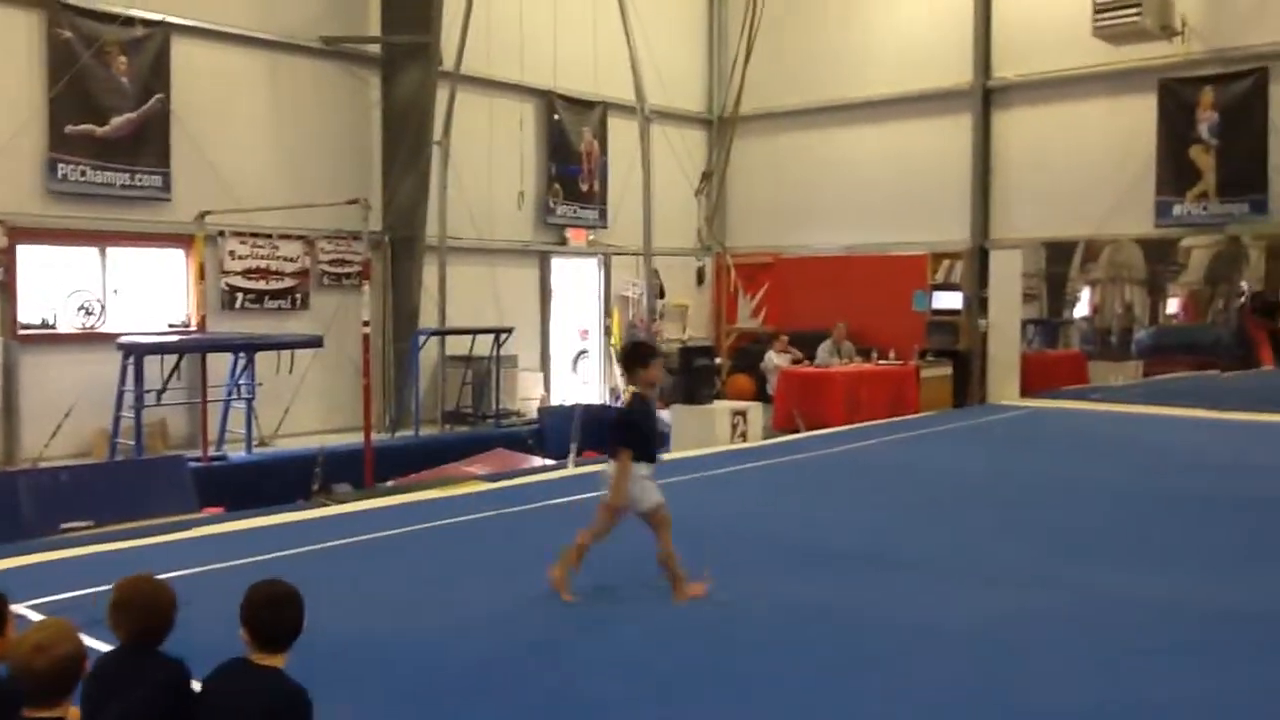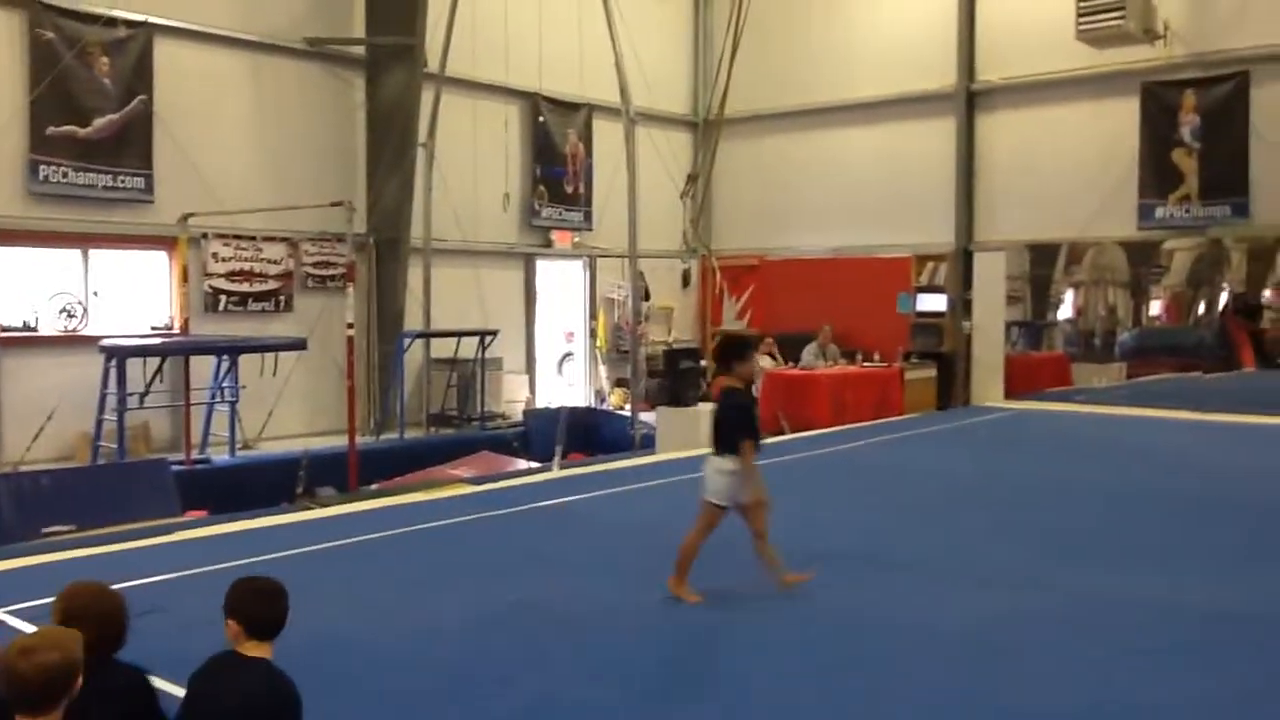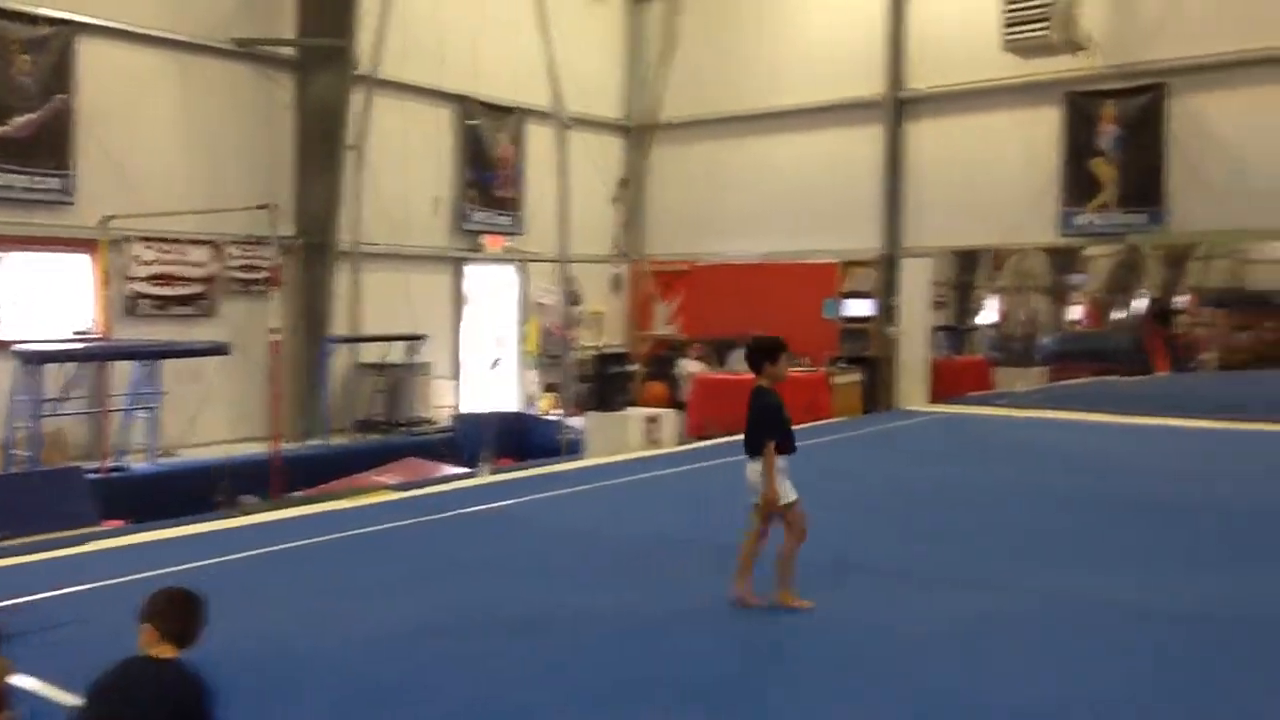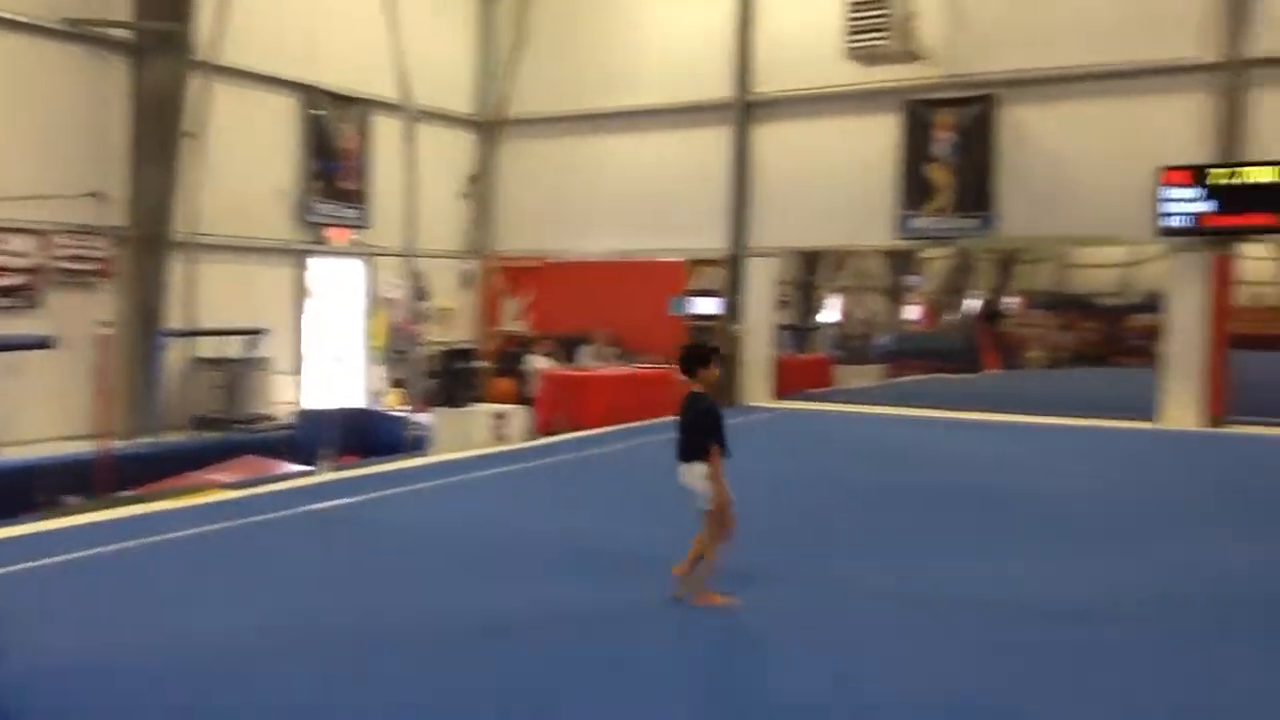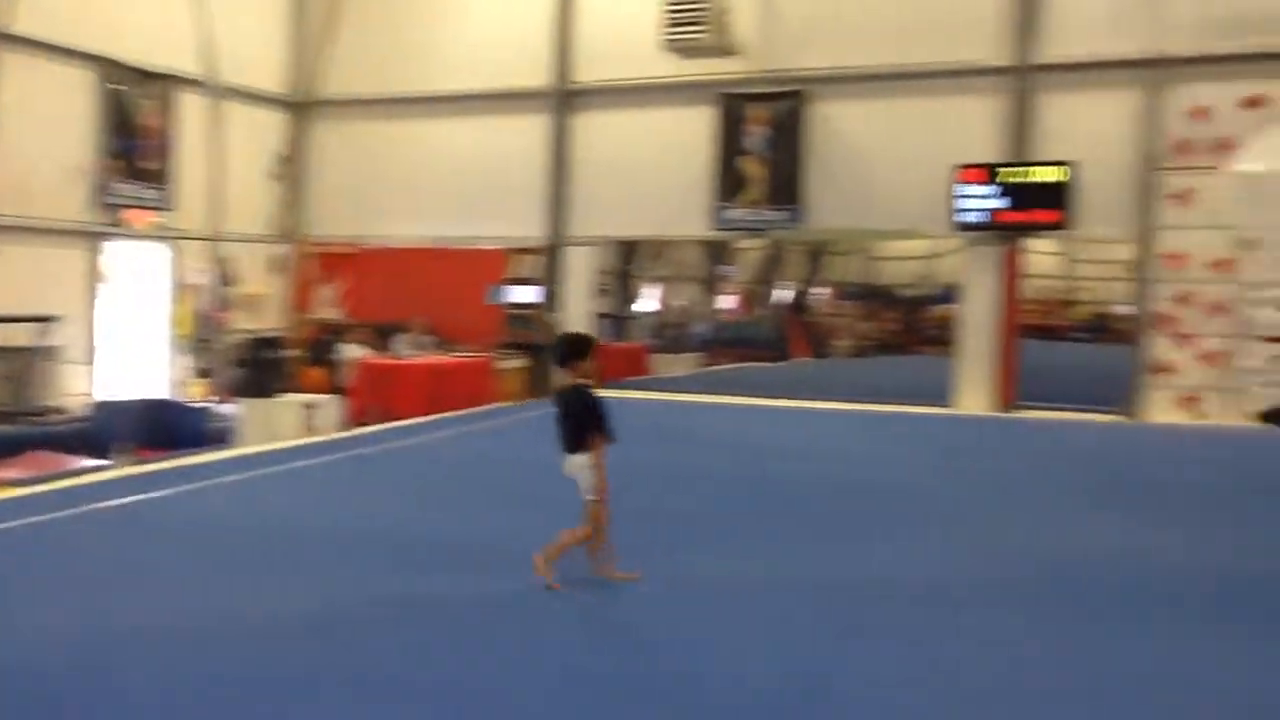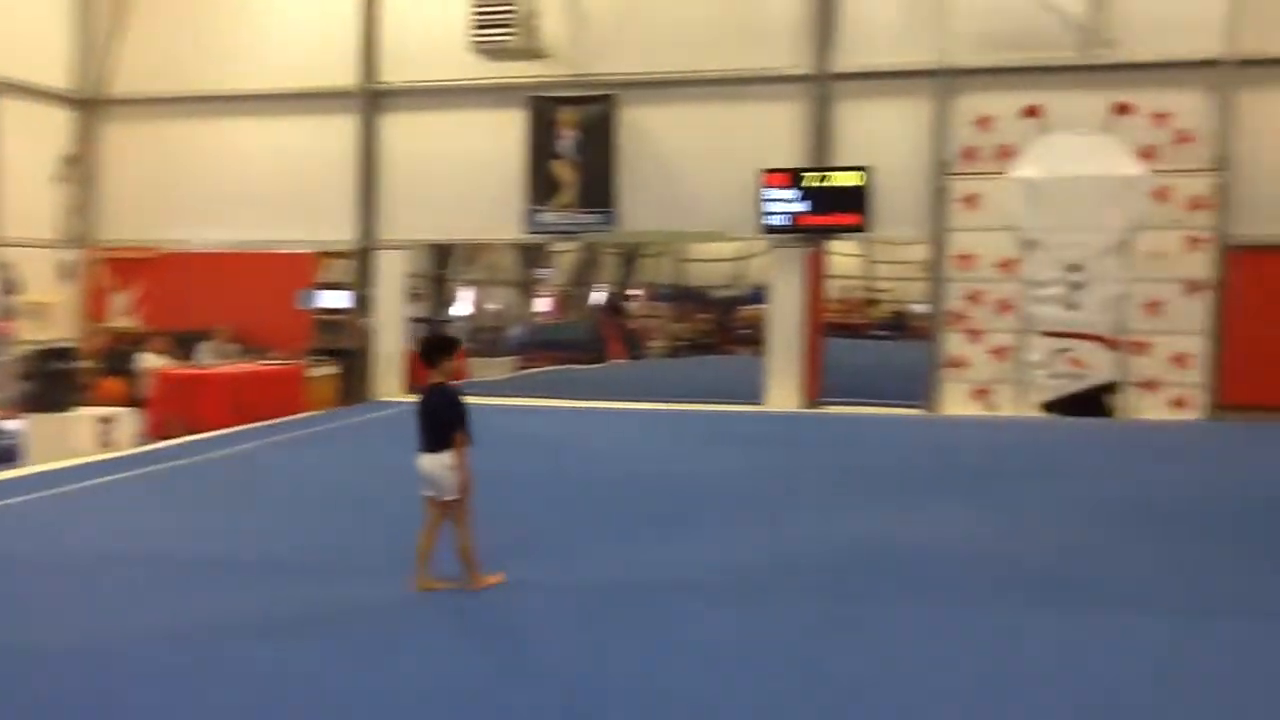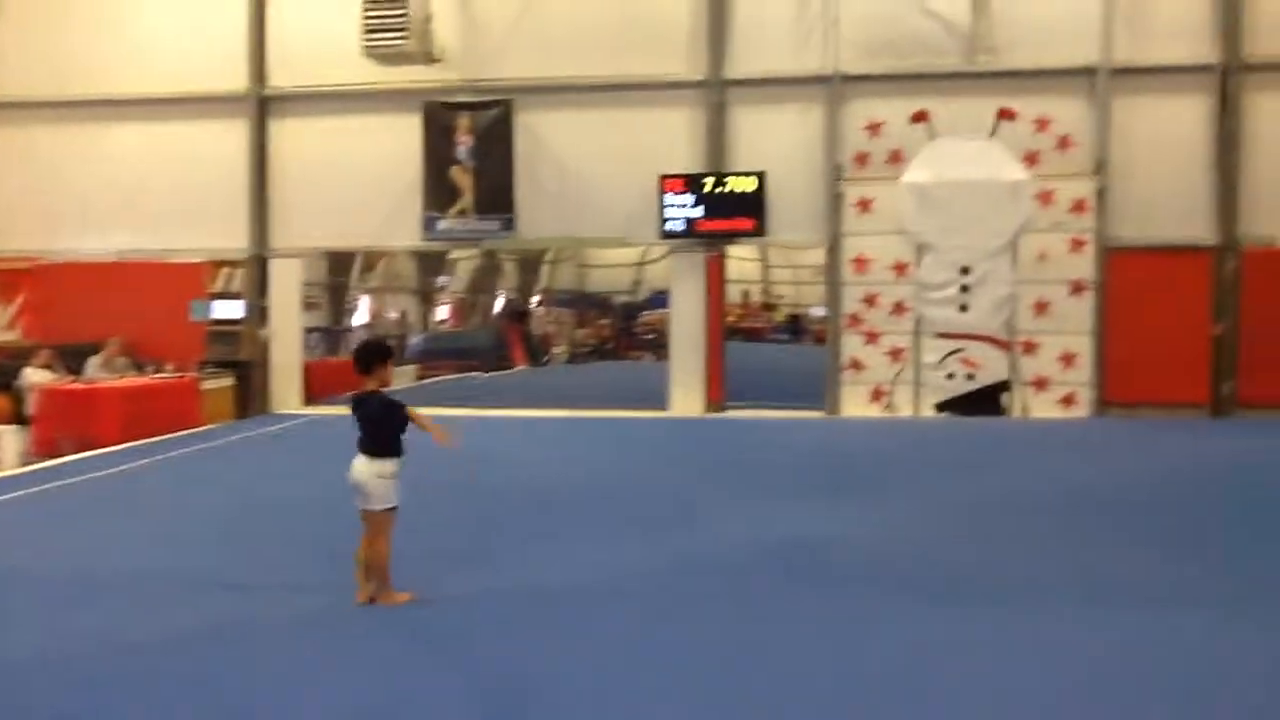
dt=0.3s
person 1, frame 1
left shoulder: (643, 403)
right shoulder: (637, 410)
right elbow: (625, 453)
right wrist: (618, 492)
left hip: (632, 474)
right hip: (633, 476)
left knee: (598, 530)
right knee: (663, 528)
left ankle: (560, 573)
right ankle: (680, 586)
person 1, frame 2
left shoulder: (727, 395)
right shoulder: (739, 401)
right elbow: (745, 447)
right wrist: (755, 487)
left hip: (731, 467)
right hip: (727, 470)
left knee: (759, 526)
right knee: (703, 529)
left ankle: (781, 575)
right ankle: (678, 583)
person 1, frame 3
left shoulder: (759, 395)
right shoulder: (768, 402)
right elbow: (768, 448)
right wrist: (770, 486)
left hip: (763, 470)
right hip: (769, 472)
left knee: (758, 533)
right knee: (798, 530)
left ankle: (741, 588)
right ankle: (785, 593)
person 1, frame 4
left shoulder: (689, 402)
right shoulder: (707, 408)
right elbow: (713, 451)
right wrist: (722, 489)
left hip: (690, 469)
right hip: (703, 472)
left knee: (722, 527)
right knee: (715, 534)
left ankle: (685, 571)
right ankle: (701, 594)
person 1, frame 5
left shoulder: (565, 394)
right shoulder: (586, 399)
right elbow: (594, 441)
right wrist: (601, 476)
left hip: (575, 459)
right hip: (587, 462)
left knee: (599, 519)
right knee: (594, 525)
left ankle: (605, 568)
right ankle: (546, 558)
person 1, frame 6
left shoulder: (426, 394)
right shoulder: (449, 397)
right elbow: (459, 439)
right wrist: (464, 474)
left hip: (426, 460)
right hip: (445, 462)
left knee: (433, 523)
right knee: (462, 524)
left ankle: (421, 576)
right ankle: (475, 577)
person 1, frame 7
left shoulder: (358, 399)
right shoulder: (386, 404)
right elbow: (412, 415)
right wrist: (435, 430)
left hip: (360, 466)
right hip: (379, 471)
left knee: (369, 535)
right knee: (381, 537)
left ankle: (365, 589)
right ankle: (385, 593)
